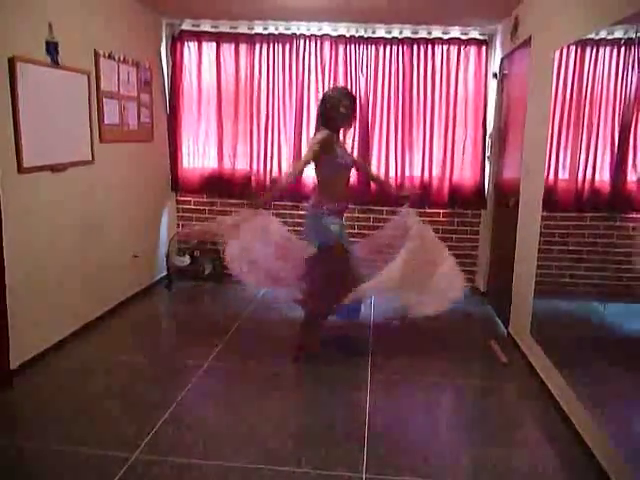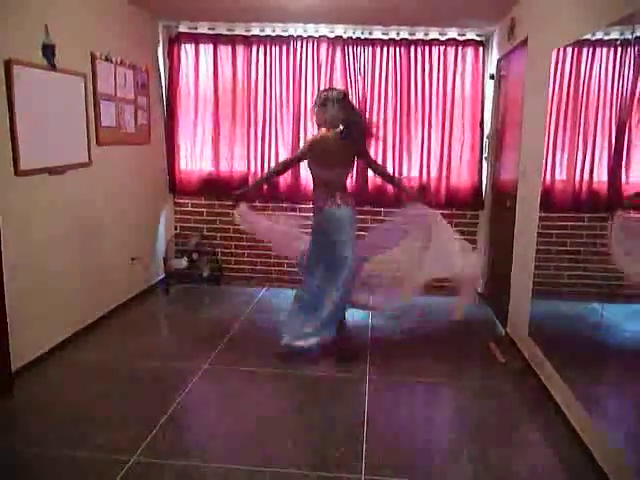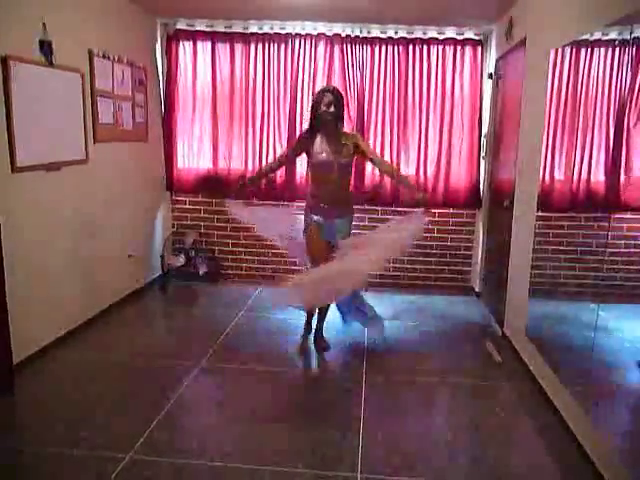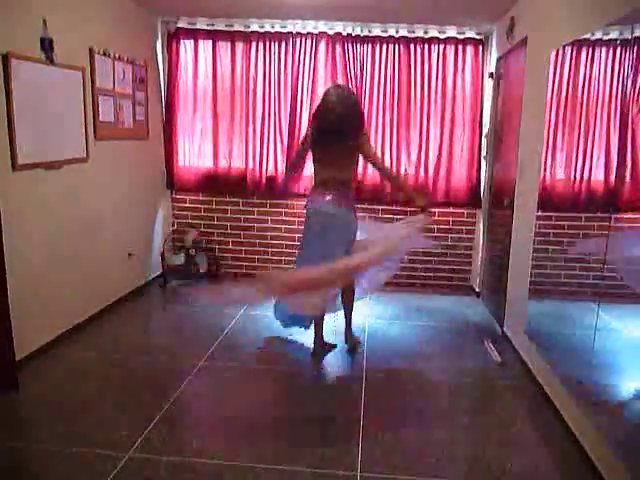
dt=0.5s
person 1, frame 1
left shoulder: (335, 140)
right shoulder: (323, 137)
left elbow: (361, 167)
right elbow: (298, 167)
left wrist: (390, 187)
right wrist: (271, 195)
left hip: (333, 217)
right hip: (324, 217)
left knee: (323, 280)
right knee: (343, 279)
left ankle: (308, 338)
right ankle: (307, 341)
person 1, frame 2
left shoulder: (320, 139)
right shoulder: (353, 139)
left elbow: (285, 165)
right elbow: (378, 168)
left wrist: (249, 187)
right wrist: (401, 188)
left hip: (328, 212)
right hip: (343, 209)
left knee: (328, 275)
right knee: (335, 273)
left ankle: (335, 336)
right ankle: (338, 331)
person 1, frame 3
left shoulder: (352, 140)
right shoulder: (309, 138)
left elbow: (381, 163)
right elbow: (280, 162)
left wrist: (412, 188)
right wrist: (248, 181)
left hip: (342, 215)
right hip: (315, 213)
left ankle: (319, 330)
right ankle: (310, 323)
person 1, frame 4
left shoulder: (314, 135)
right shoulder: (357, 138)
left elbow: (295, 166)
right elbow: (383, 169)
left wrist: (285, 178)
right wrist: (414, 195)
left hip: (318, 206)
right hip: (344, 208)
left ankle: (319, 340)
right ankle: (349, 332)
